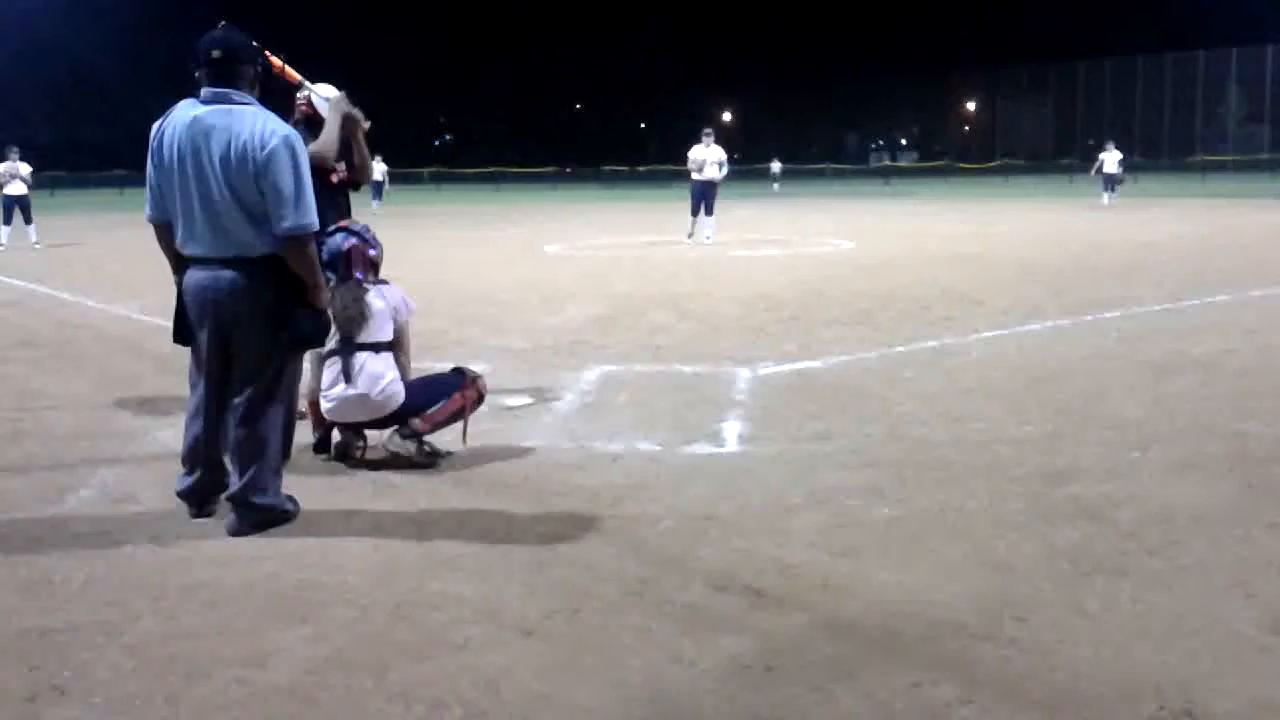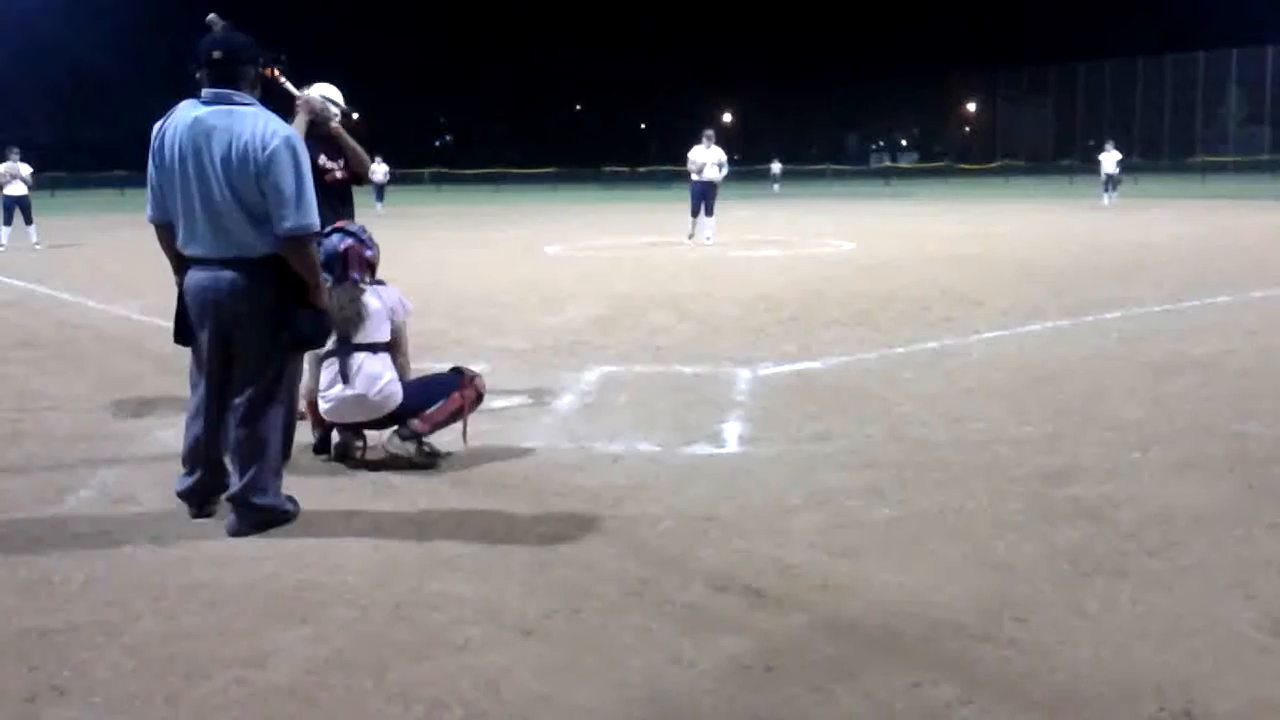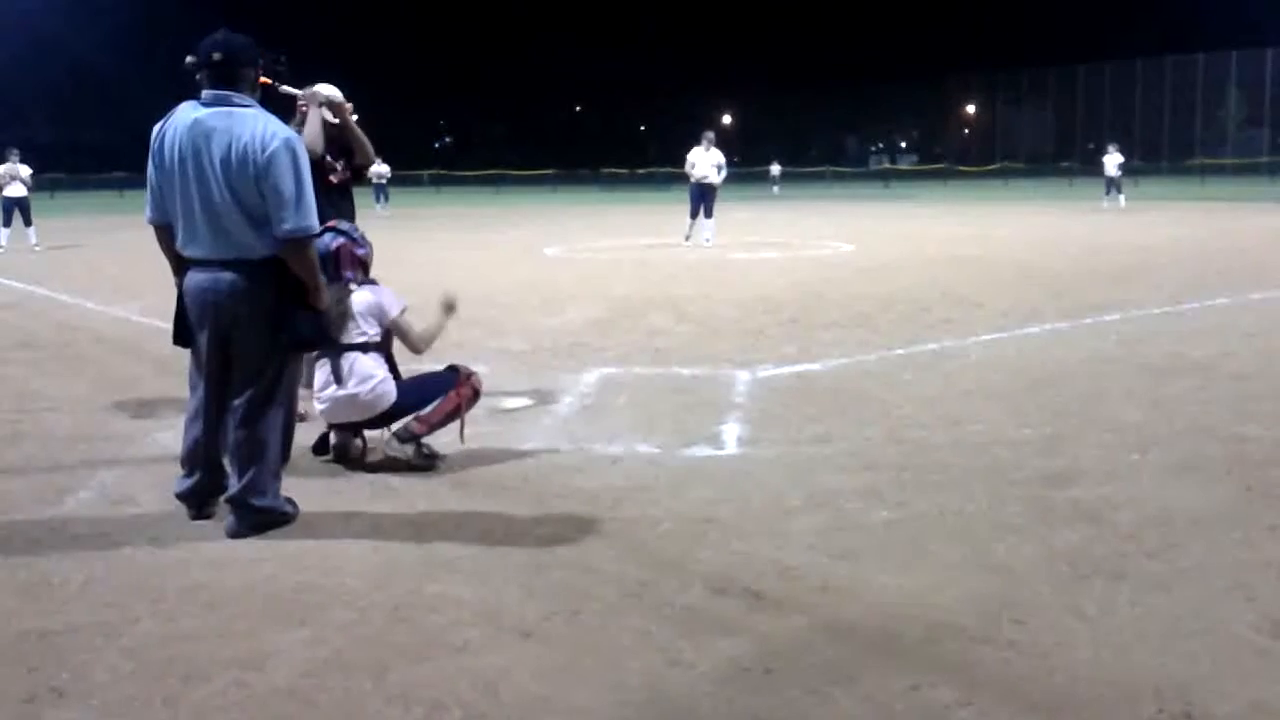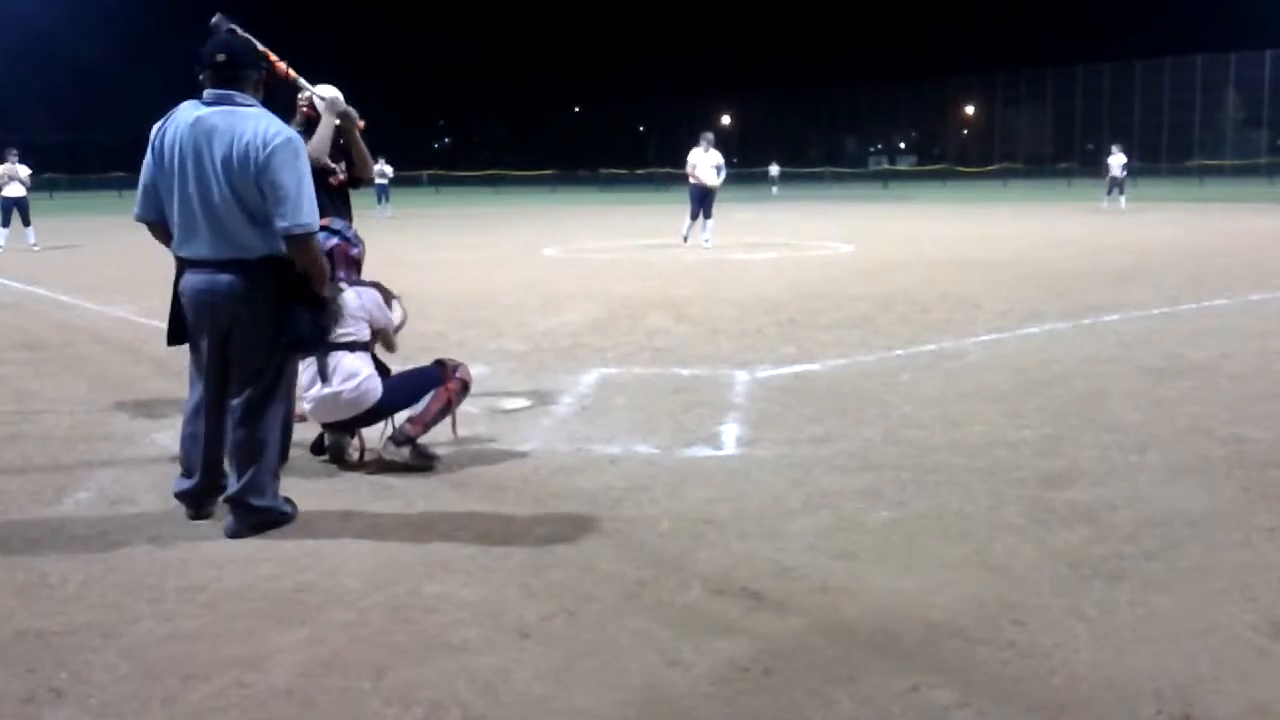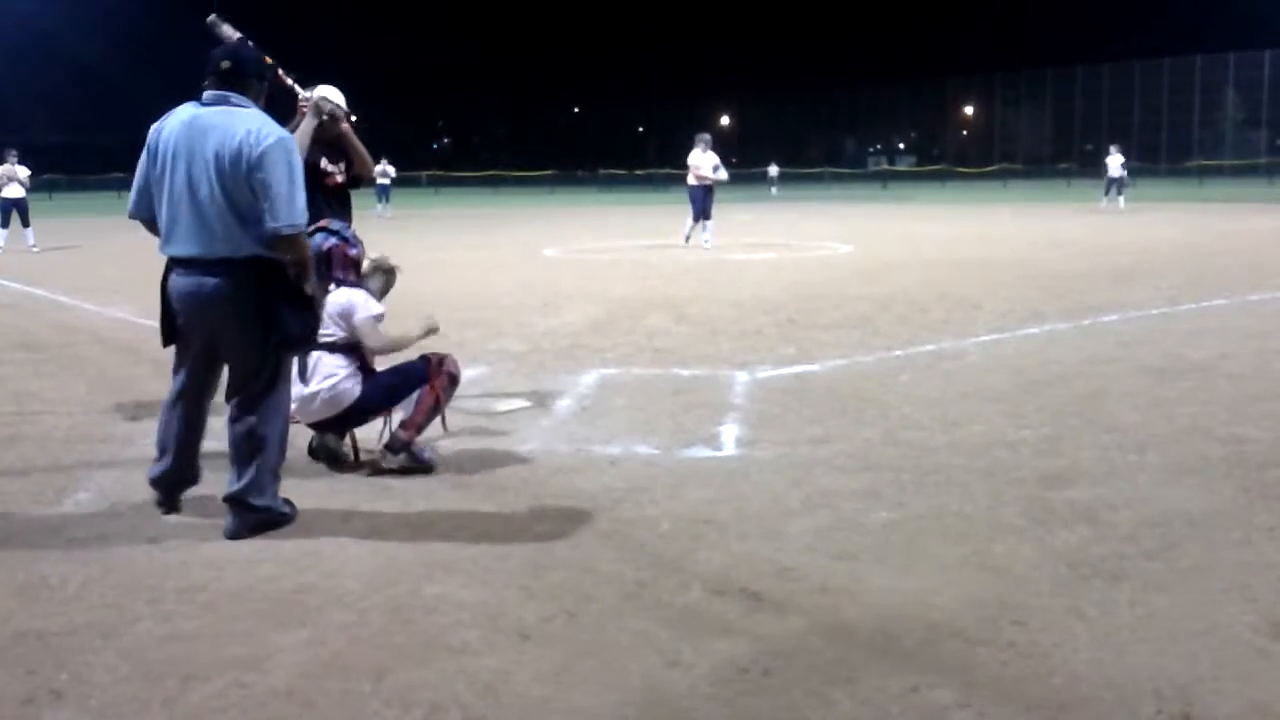
dt=0.3s
person 1, frame 1
left shoulder: (167, 127)
right shoulder: (272, 133)
left elbow: (160, 220)
right elbow: (293, 231)
left wrist: (183, 273)
right wrist: (315, 286)
left hip: (198, 279)
right hip: (260, 282)
left knee: (207, 390)
right knee: (260, 395)
left ankle: (200, 488)
right ankle: (255, 501)
person 1, frame 2
left shoulder: (168, 128)
right shoulder: (273, 133)
left elbow: (162, 221)
right elbow: (294, 232)
left wrist: (185, 273)
right wrist: (315, 287)
left hip: (199, 280)
right hip: (262, 283)
left knee: (207, 390)
right knee: (260, 396)
left ankle: (200, 487)
right ankle: (255, 502)
person 1, frame 3
left shoulder: (168, 129)
right shoulder: (273, 135)
left elbow: (161, 222)
right elbow: (293, 234)
left wrist: (184, 273)
right wrist: (314, 288)
left hip: (199, 280)
right hip: (260, 283)
left knee: (207, 391)
right knee: (259, 396)
left ankle: (199, 490)
right ankle: (253, 503)
person 1, frame 4
left shoulder: (168, 128)
right shoulder: (273, 135)
left elbow: (152, 218)
right elbow: (296, 232)
right wrist: (320, 282)
left hip: (196, 281)
right hip: (259, 283)
left knee: (206, 391)
right knee: (259, 396)
left ankle: (198, 489)
right ankle: (253, 503)
person 1, frame 5
left shoulder: (166, 127)
right shoulder: (268, 136)
left elbow: (143, 211)
right elbow: (285, 232)
right wrist: (304, 272)
left hip: (183, 278)
right hip: (246, 283)
left knee: (189, 385)
right knee: (258, 395)
left ankle: (169, 480)
right ankle: (253, 504)
person 2, frame 1
right shoulder: (389, 294)
left elbow: (315, 379)
right elbow: (402, 358)
left wrist: (320, 426)
right wrist: (409, 411)
left hip: (335, 410)
right hip: (382, 404)
right knee: (473, 384)
left ankle: (348, 434)
right ankle: (408, 435)
person 2, frame 2
right shoulder: (386, 295)
left elbow: (314, 379)
right elbow: (401, 358)
left wrist: (320, 428)
right wrist: (407, 408)
left hip: (334, 411)
right hip: (380, 403)
right knee: (471, 383)
left ankle: (347, 434)
right ankle: (407, 436)
person 2, frame 3
right shoulder: (374, 294)
right elbow: (417, 345)
right wrist: (443, 315)
left hip: (329, 410)
right hip: (373, 404)
right knee: (467, 381)
left ankle: (343, 433)
right ankle: (407, 438)
person 2, frame 4
right shoulder: (365, 294)
right elbow: (391, 346)
right wrist: (394, 306)
left hip: (317, 410)
right hip: (360, 400)
right knee: (456, 373)
left ankle: (336, 433)
right ankle: (402, 441)
person 2, frame 5
right shoulder: (355, 296)
right elbow: (374, 345)
right wrist: (421, 332)
left hip: (306, 409)
right hip: (339, 399)
left knee: (382, 389)
right knee: (445, 368)
left ankle: (331, 434)
right ankle: (399, 449)
